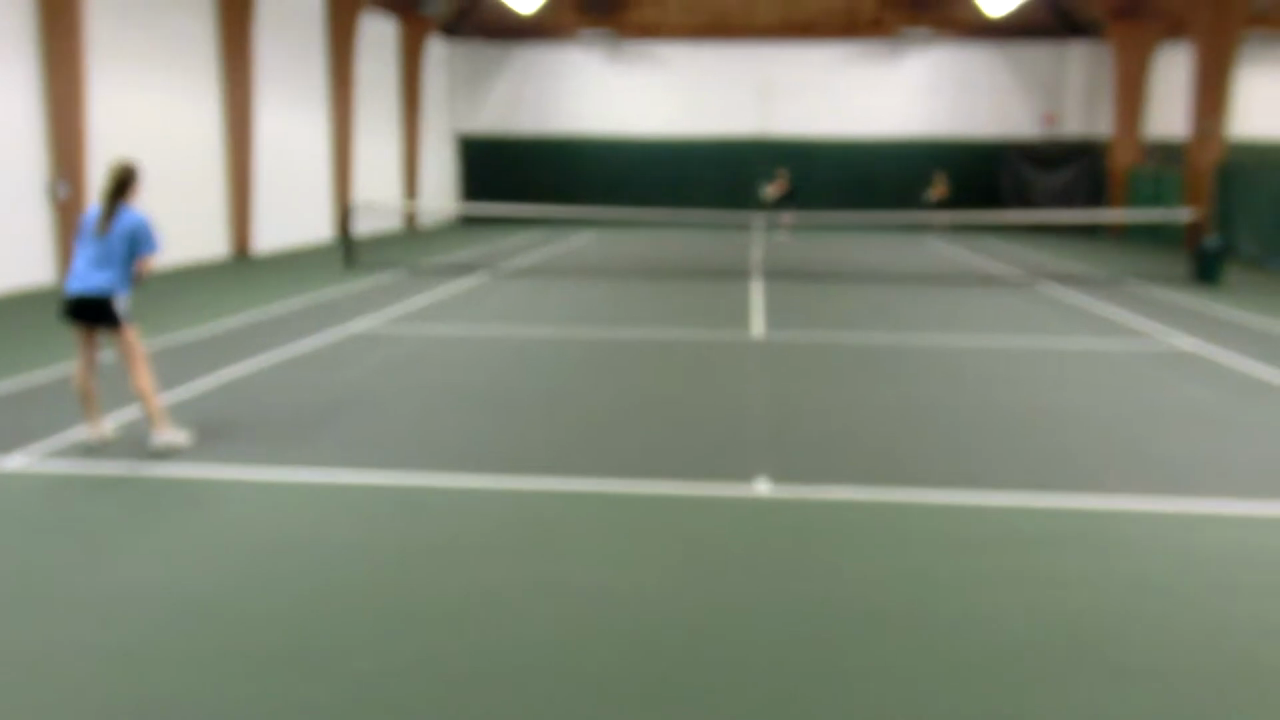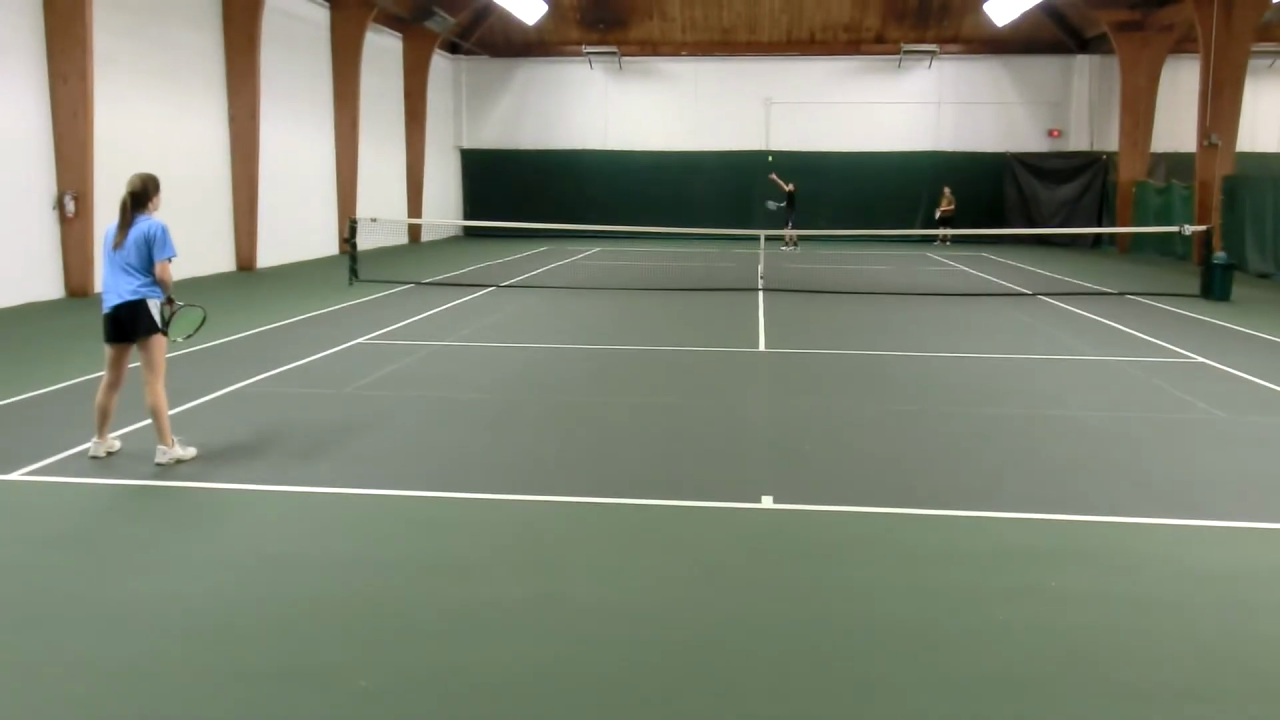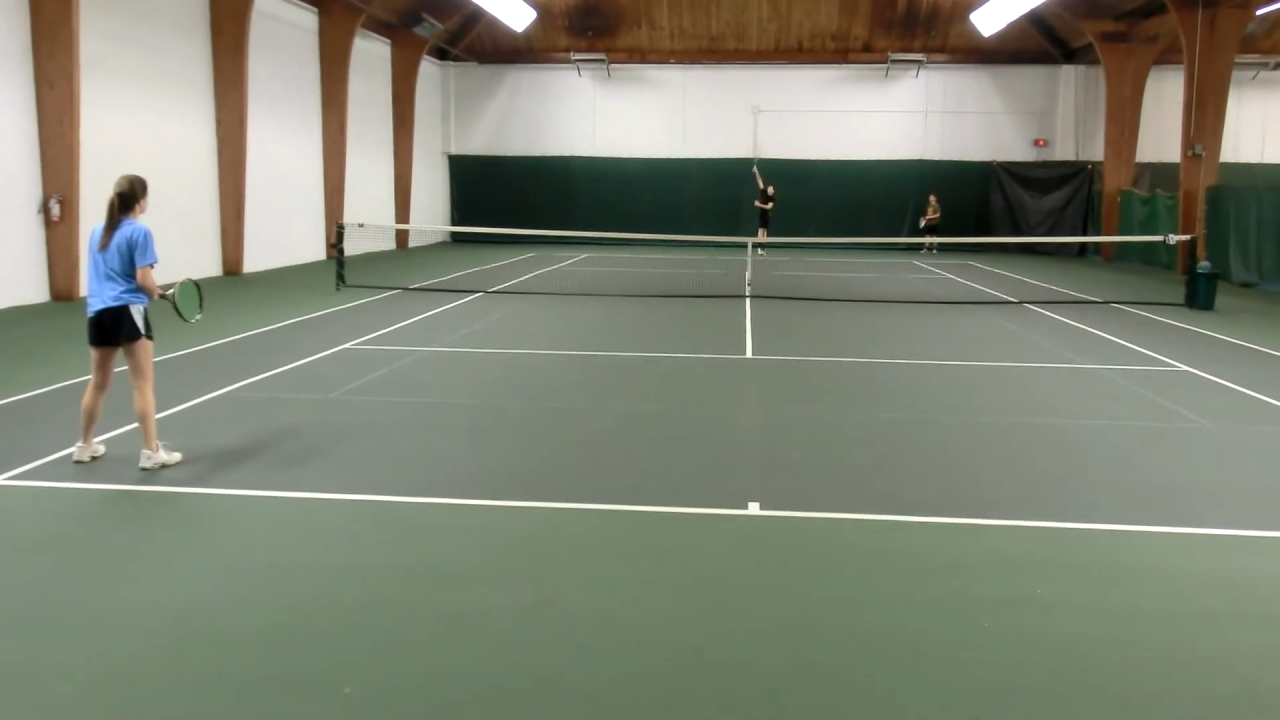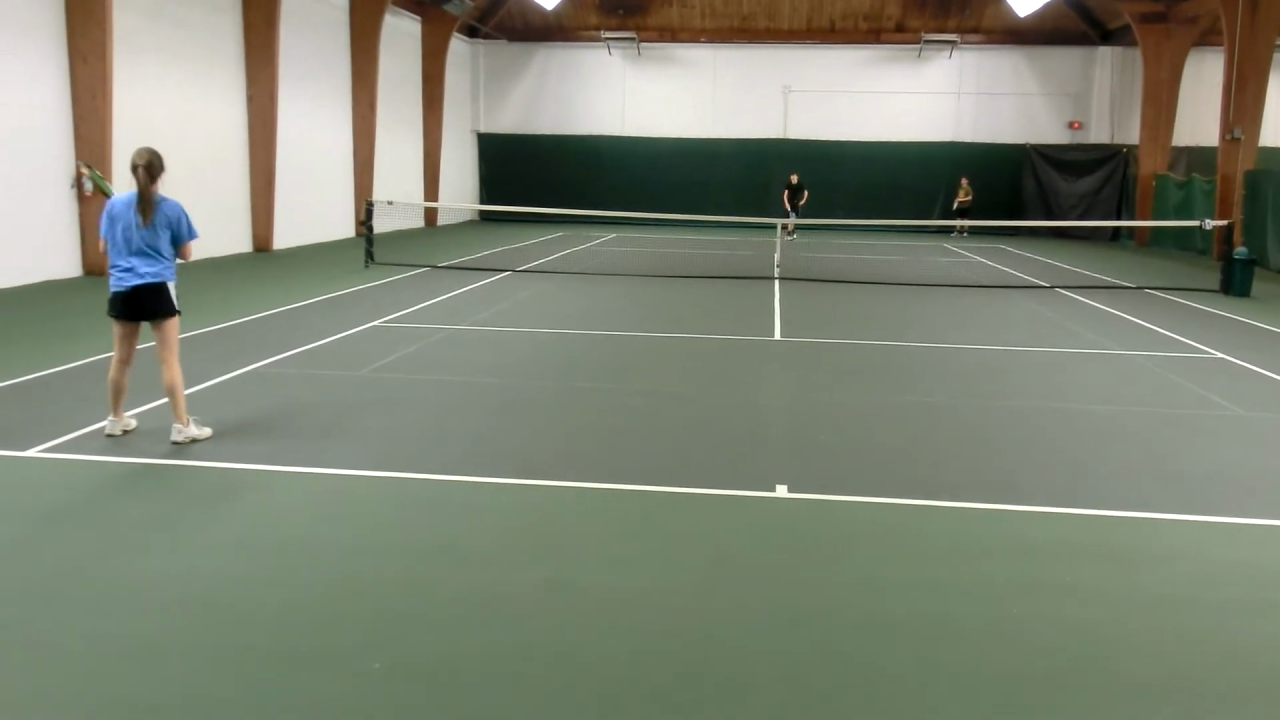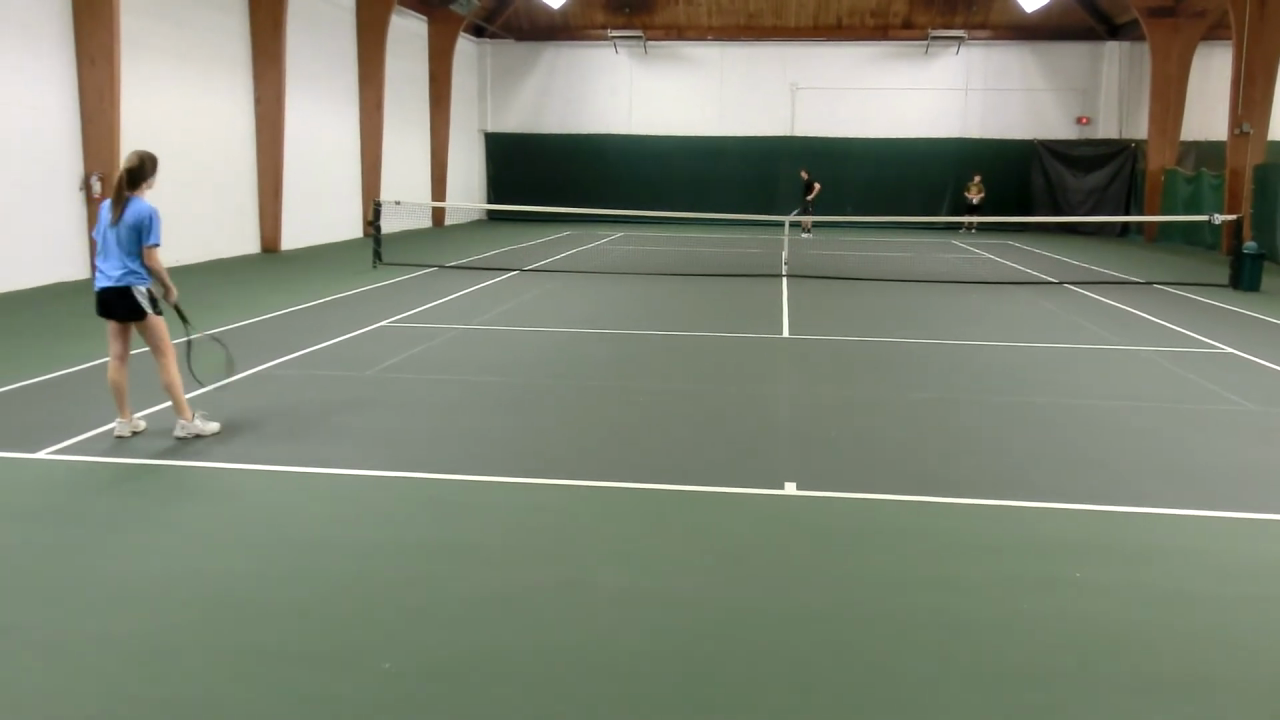
dt=1s
person 1, frame 1
left shoulder: (91, 214)
right shoulder: (137, 222)
left elbow: (79, 251)
right elbow: (142, 270)
left hip: (77, 293)
right hip: (108, 295)
left knee: (85, 360)
right knee: (138, 364)
left ankle: (95, 425)
right ankle: (161, 428)
person 1, frame 2
left shoulder: (112, 230)
right shoulder: (155, 227)
right elbow: (162, 274)
right wrist: (167, 294)
left hip: (112, 308)
right hip: (142, 306)
left knee: (111, 379)
right knee: (154, 380)
left ankle: (100, 441)
right ankle: (166, 446)
person 1, frame 3
left shoulder: (98, 231)
right shoulder: (138, 232)
right elbow: (143, 279)
right wrist: (155, 293)
left hip: (97, 312)
right hip: (127, 311)
left knee: (98, 383)
right knee: (142, 384)
left ankle: (85, 445)
right ankle: (151, 451)
person 1, frame 4
left shoulder: (113, 204)
right shoulder: (172, 209)
left elbow: (103, 248)
right elbow: (185, 254)
left hip: (122, 289)
right hip: (158, 287)
left knee: (121, 358)
right knee: (169, 359)
left ankle: (116, 419)
right ankle: (182, 425)
person 1, frame 5
left shoulder: (107, 206)
right shoulder: (146, 212)
left elbow: (101, 245)
right elbow: (150, 260)
right wrist: (169, 287)
left hip: (106, 289)
right hip: (132, 289)
left knee: (117, 356)
right knee: (165, 354)
left ankle: (124, 420)
right ankle: (186, 420)
